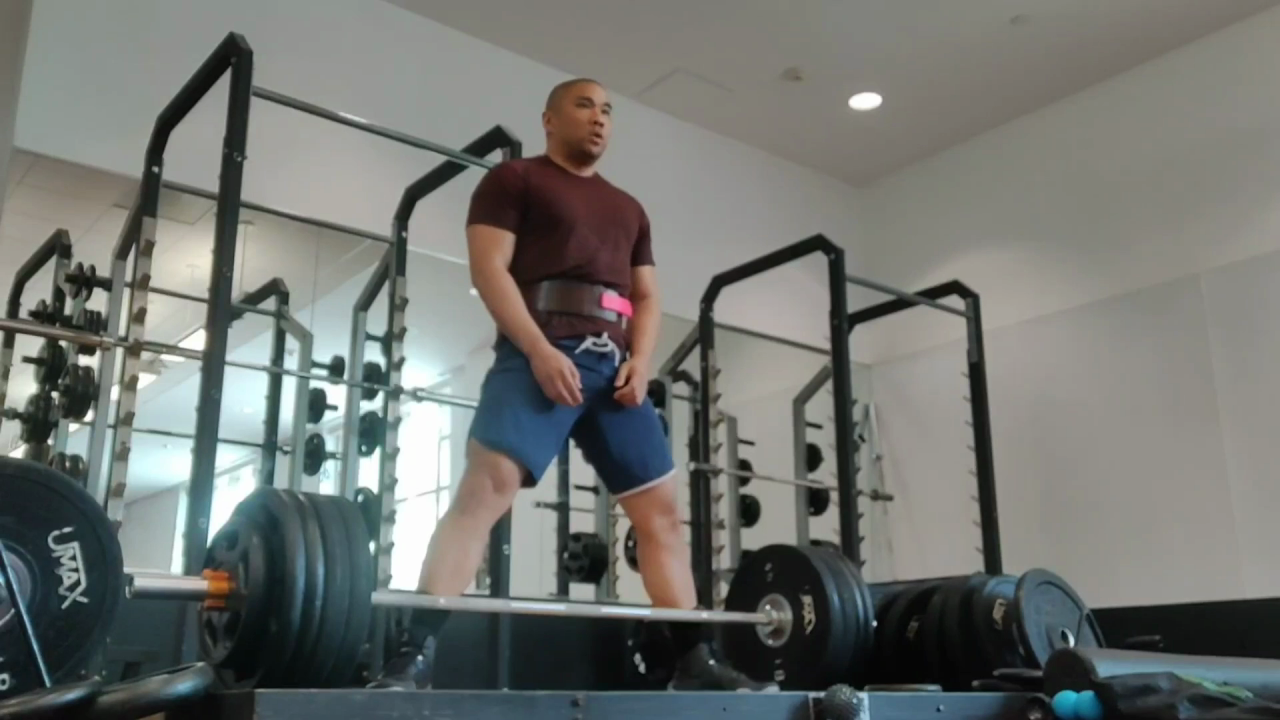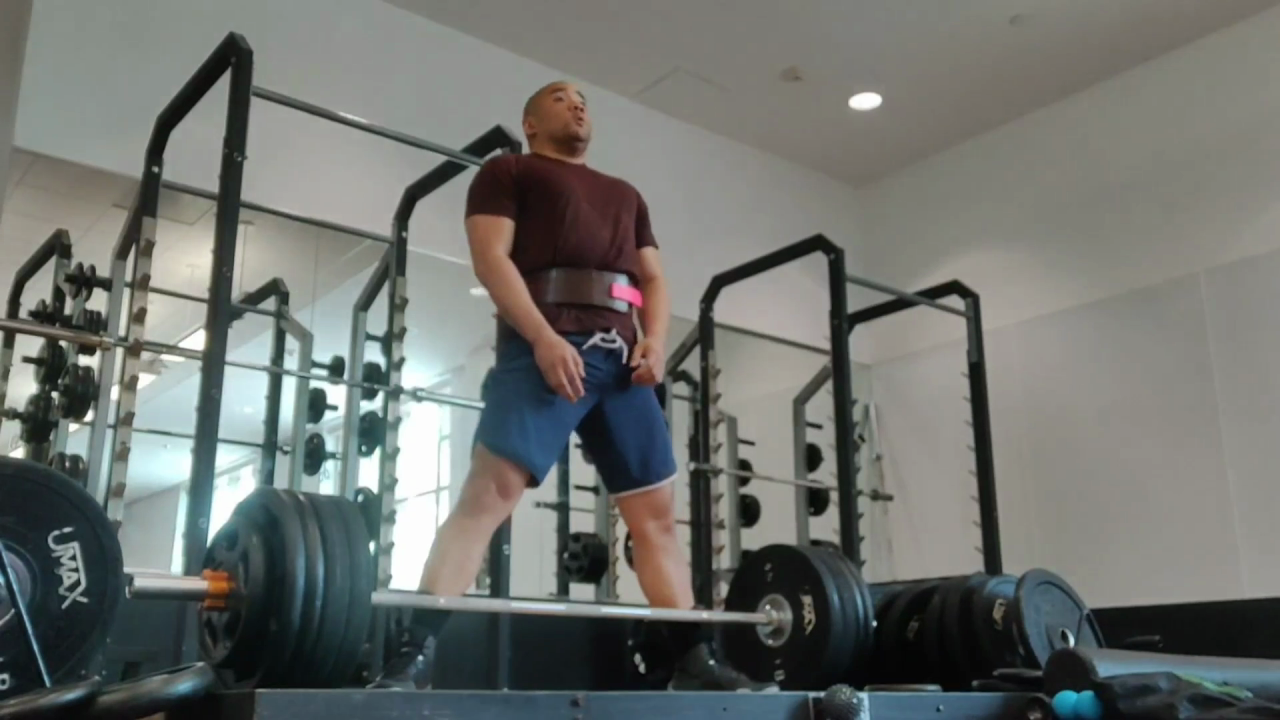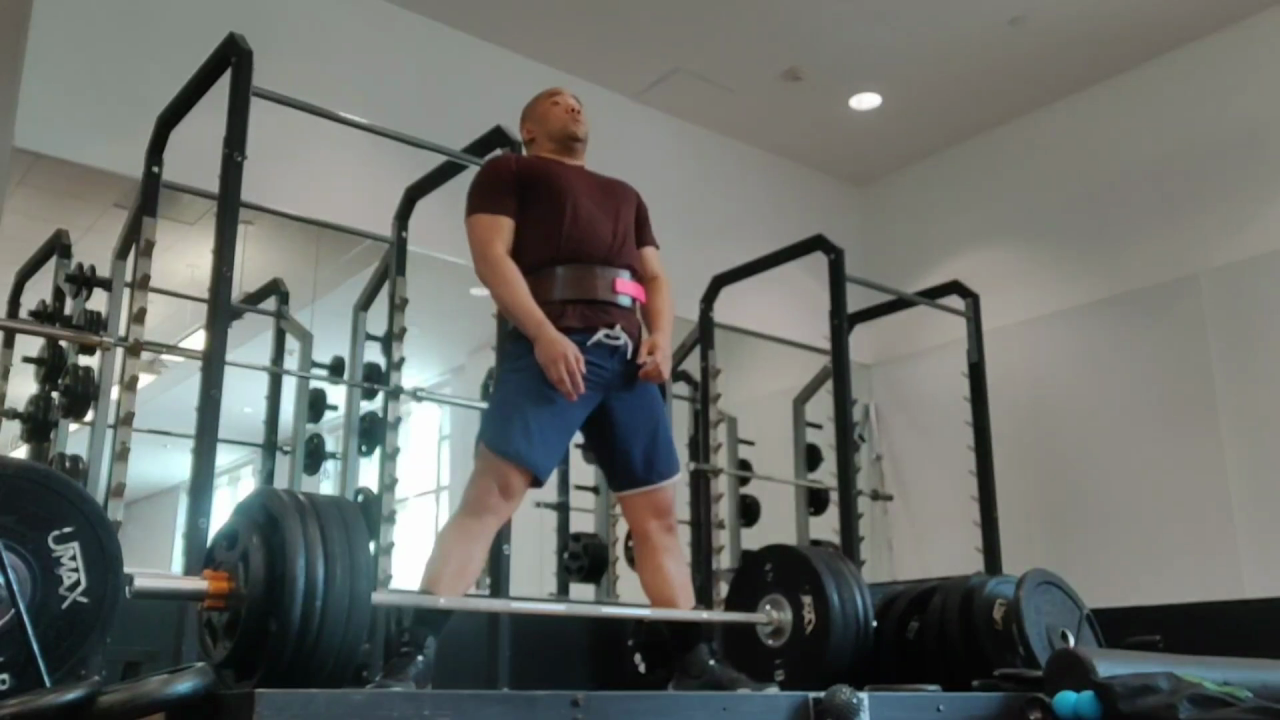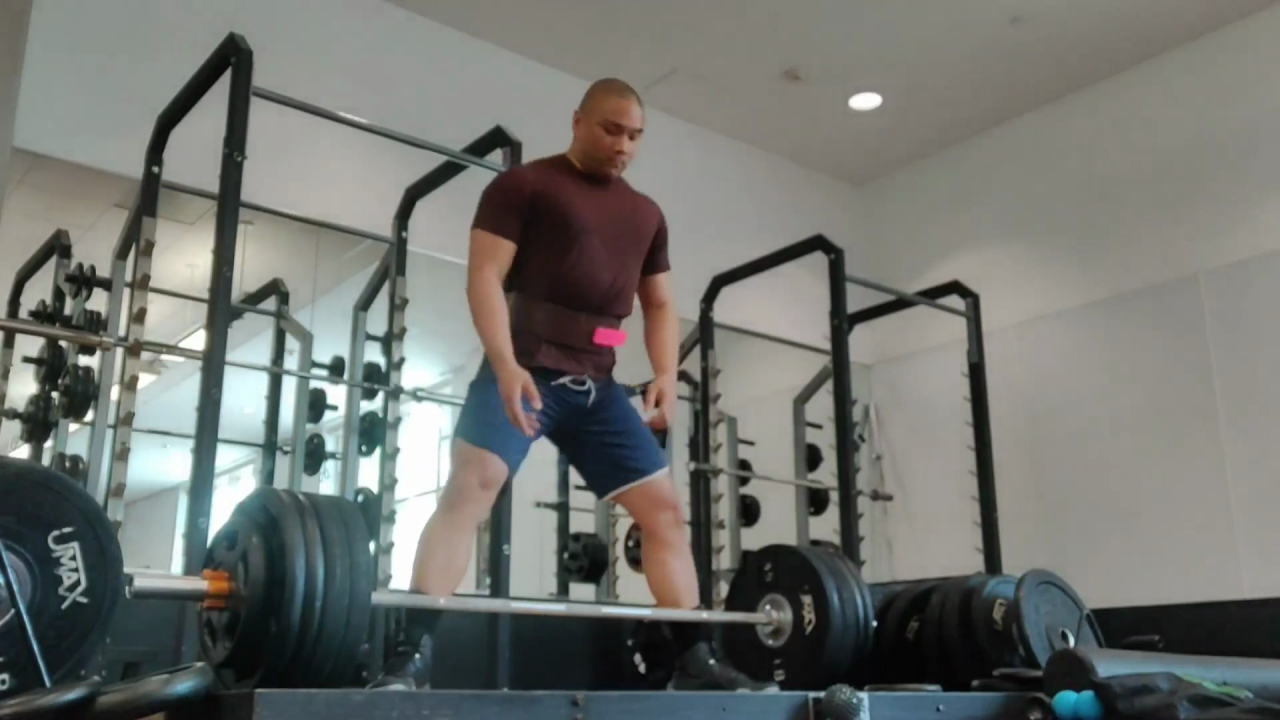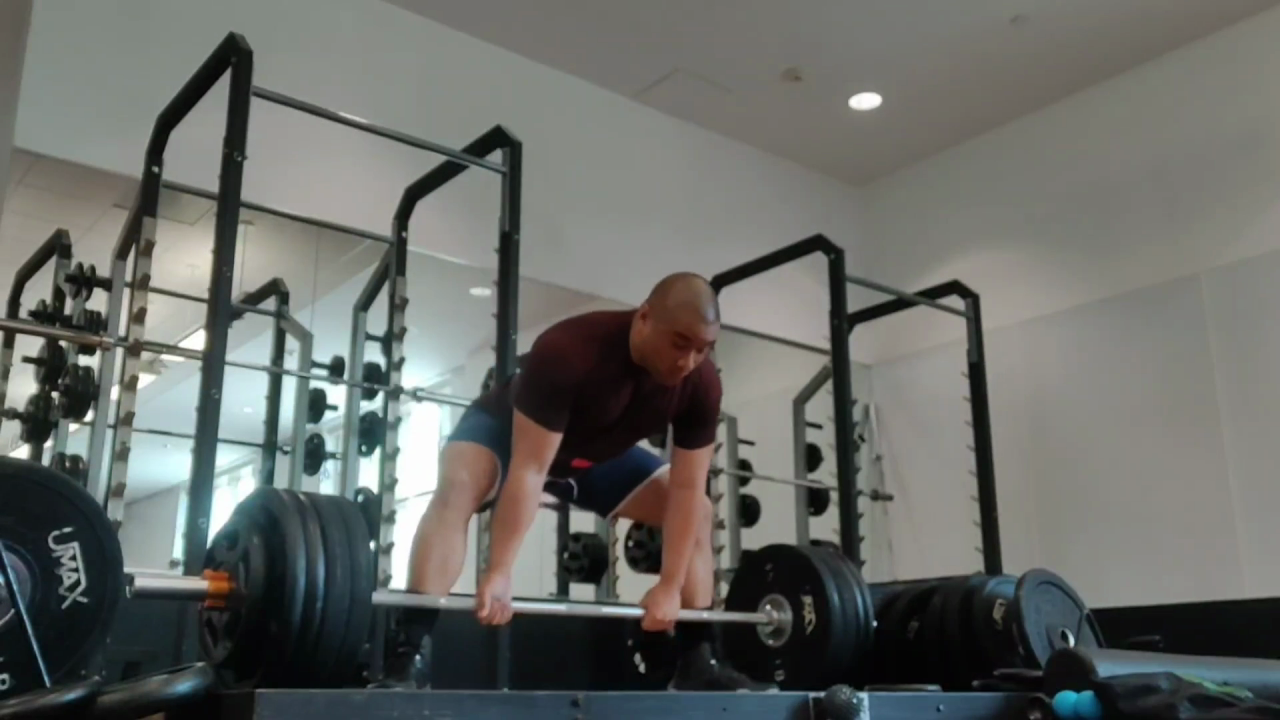
dt=1s
person 1, frame 1
left shoulder: (628, 208)
right shoulder: (513, 180)
left elbow: (647, 297)
right elbow: (488, 268)
left wrist: (640, 361)
right wrist: (539, 350)
left hip: (613, 365)
right hip: (540, 355)
left knee: (662, 510)
right knee: (483, 488)
left ankle: (695, 659)
right ankle: (414, 653)
person 1, frame 2
left shoulder: (624, 194)
right shoulder: (507, 171)
left elbow: (653, 278)
right elbow: (490, 257)
left wrist: (655, 339)
right wrist: (543, 338)
left hip: (619, 356)
right hip: (544, 348)
left knee: (657, 512)
right knee: (488, 492)
left ankle: (693, 660)
right ankle: (413, 655)
person 1, frame 3
left shoulder: (623, 194)
right shoulder: (507, 172)
left elbow: (655, 276)
right elbow: (491, 254)
left wrist: (661, 336)
right wrist: (543, 333)
left hip: (625, 354)
right hip: (551, 346)
left knee: (659, 511)
right knee: (491, 493)
left ankle: (695, 660)
right ankle: (414, 654)
person 1, frame 4
left shoulder: (645, 213)
right shoulder: (523, 185)
left elbow: (659, 304)
right elbow: (484, 278)
left wrist: (665, 374)
right wrist: (505, 366)
left hip: (596, 383)
right hip: (525, 372)
left knee: (664, 508)
right knee: (470, 488)
left ankle: (695, 658)
right ankle: (411, 652)
person 1, frame 5
left shoulder: (700, 384)
right shoulder: (568, 351)
left elbow: (687, 488)
right elbow: (529, 470)
left wrist: (670, 587)
right wrist: (499, 573)
left hip: (597, 454)
right hip: (508, 426)
left knee: (698, 510)
right knee: (458, 486)
left ankle: (698, 660)
right ankle: (411, 658)
